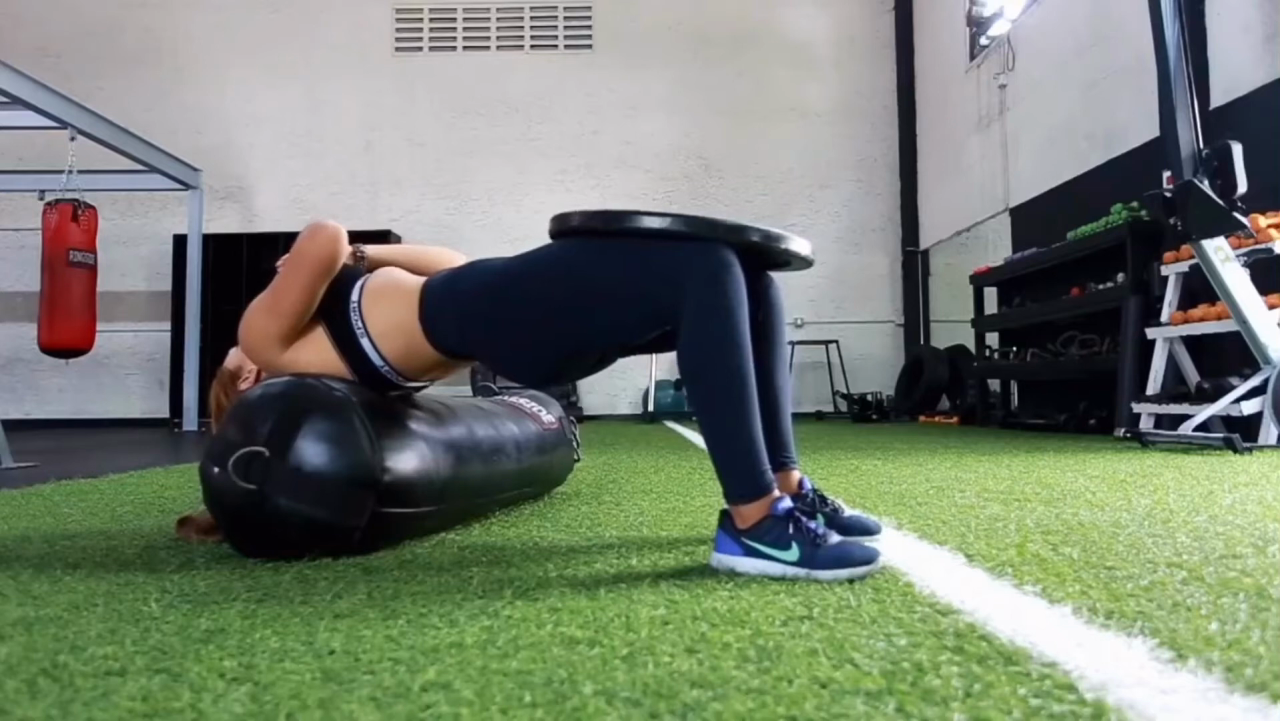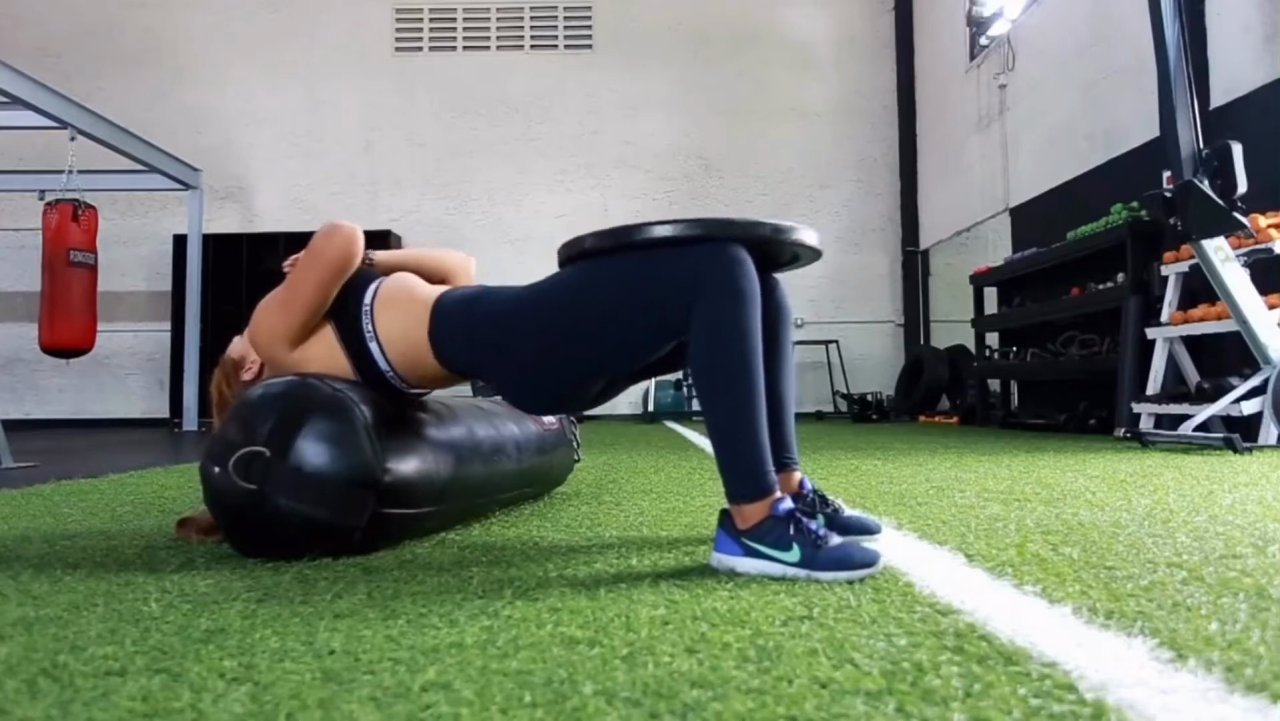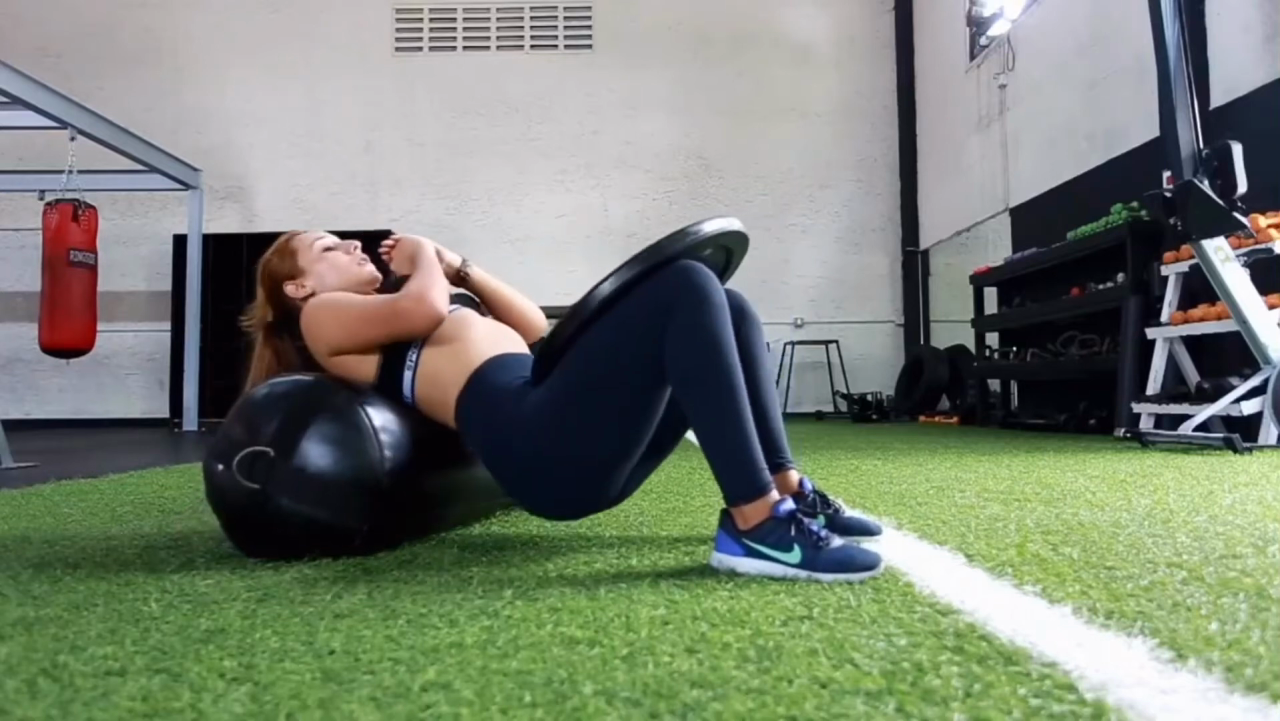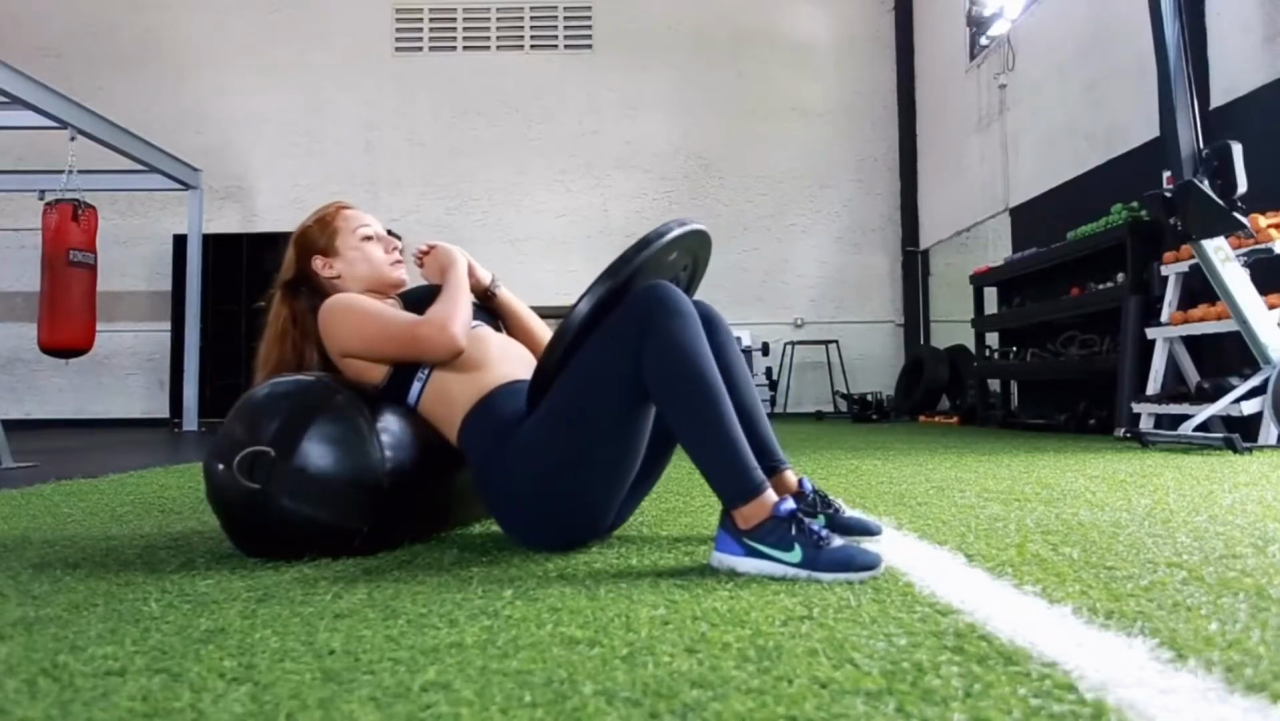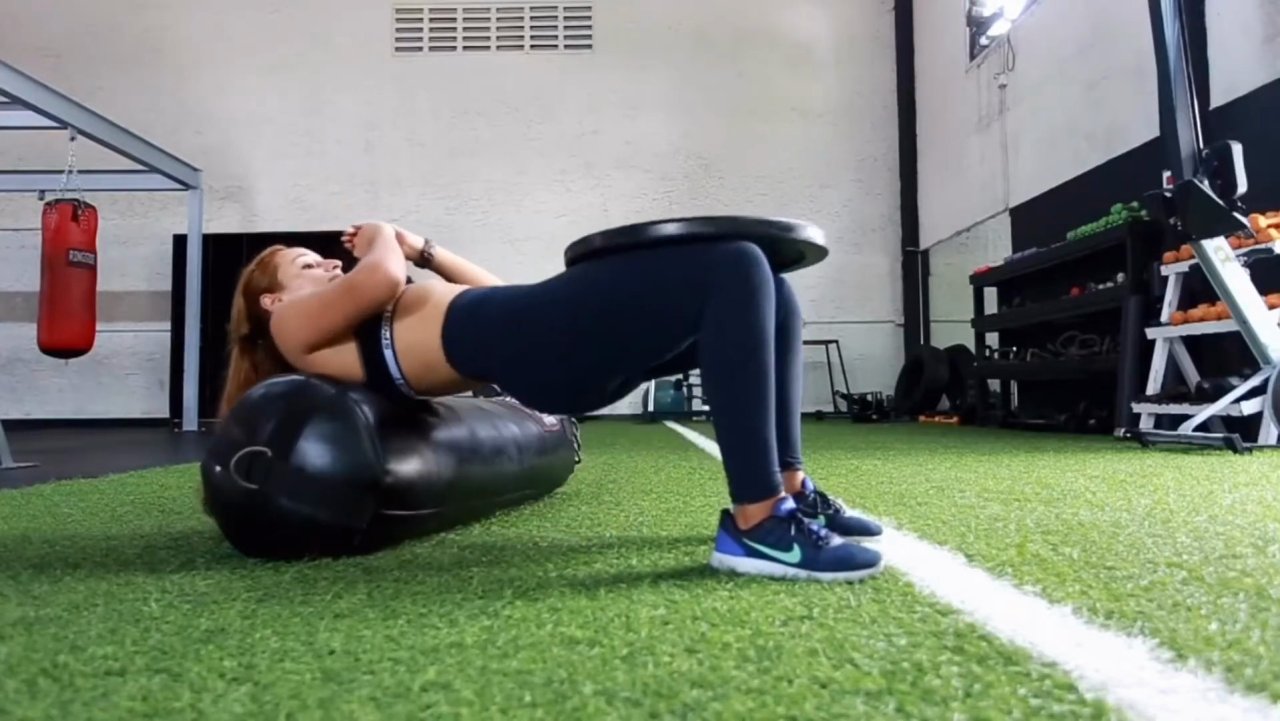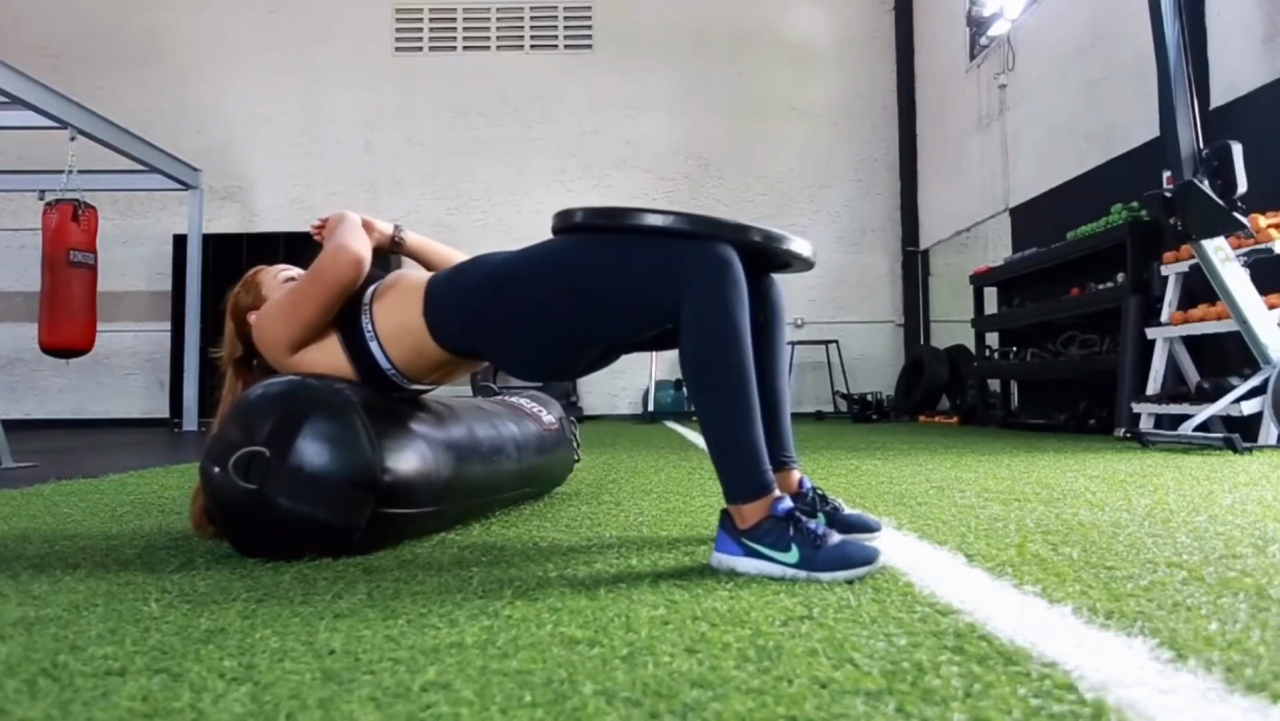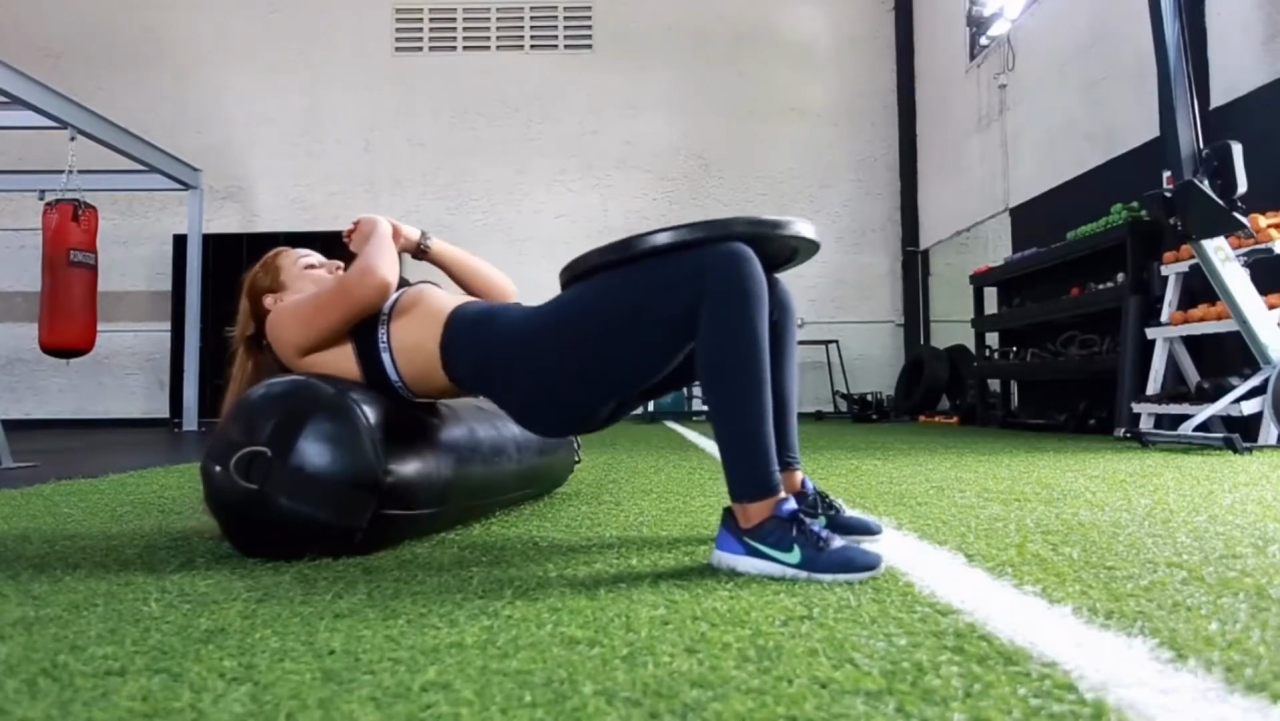
dt=0.5s
person 1, frame 1
left shoulder: (367, 344)
right shoulder: (268, 335)
left elbow: (448, 261)
right elbow: (323, 239)
left wrist: (362, 256)
right wrist: (346, 258)
left hip: (539, 322)
right hip: (506, 314)
left knee: (745, 279)
right knee: (705, 267)
left ankle: (785, 489)
right ankle: (755, 524)
person 1, frame 2
left shoulder: (379, 345)
right shoulder: (276, 335)
left elbow: (459, 270)
right elbow: (340, 239)
left wrist: (372, 263)
right wrist: (359, 259)
left hip: (539, 341)
right hip: (525, 339)
left knee: (752, 289)
right knee: (721, 271)
left ankle: (787, 490)
right ankle: (756, 525)
person 1, frame 3
left shoulder: (388, 319)
right shoulder: (321, 317)
left elbow: (533, 326)
right elbow: (422, 308)
left wrist: (457, 267)
right wrist: (423, 260)
left hip: (580, 444)
right hip: (541, 447)
left knee: (728, 310)
right knee: (687, 286)
left ankle: (789, 493)
right ankle: (757, 526)
person 1, frame 4
left shoulder: (404, 317)
right shoulder: (341, 314)
left elbow: (544, 357)
right elbow: (443, 338)
left wrist: (485, 283)
right wrist: (454, 272)
left hip: (586, 476)
right hip: (541, 480)
left knee: (696, 321)
right knee: (657, 307)
left ankle: (788, 494)
right ankle: (756, 526)
person 1, frame 5
left shoulder: (376, 331)
right shoulder: (298, 328)
left elbow: (493, 290)
right elbow: (381, 281)
left wrist: (421, 249)
right wrist: (383, 244)
left hip: (547, 332)
right hip: (536, 342)
left knee: (767, 292)
right knee: (733, 269)
left ankle: (791, 491)
right ankle: (757, 525)
person 1, frame 6
left shoulder: (361, 339)
right shoulder: (281, 333)
left elbow: (459, 269)
right elbow: (344, 259)
left wrist: (390, 236)
right wrist: (348, 229)
left hip: (551, 320)
right hip: (511, 311)
left knee: (747, 281)
right knee: (706, 267)
left ankle: (786, 490)
right ankle: (755, 526)
person 1, frame 7
left shoulder: (362, 323)
right shoulder: (290, 328)
left elbow: (501, 296)
right elbow: (373, 281)
left wrist: (418, 243)
right wrist: (377, 238)
left hip: (545, 343)
right hip: (534, 365)
left knee: (762, 296)
right knee: (728, 271)
left ankle: (789, 491)
right ankle: (760, 525)
